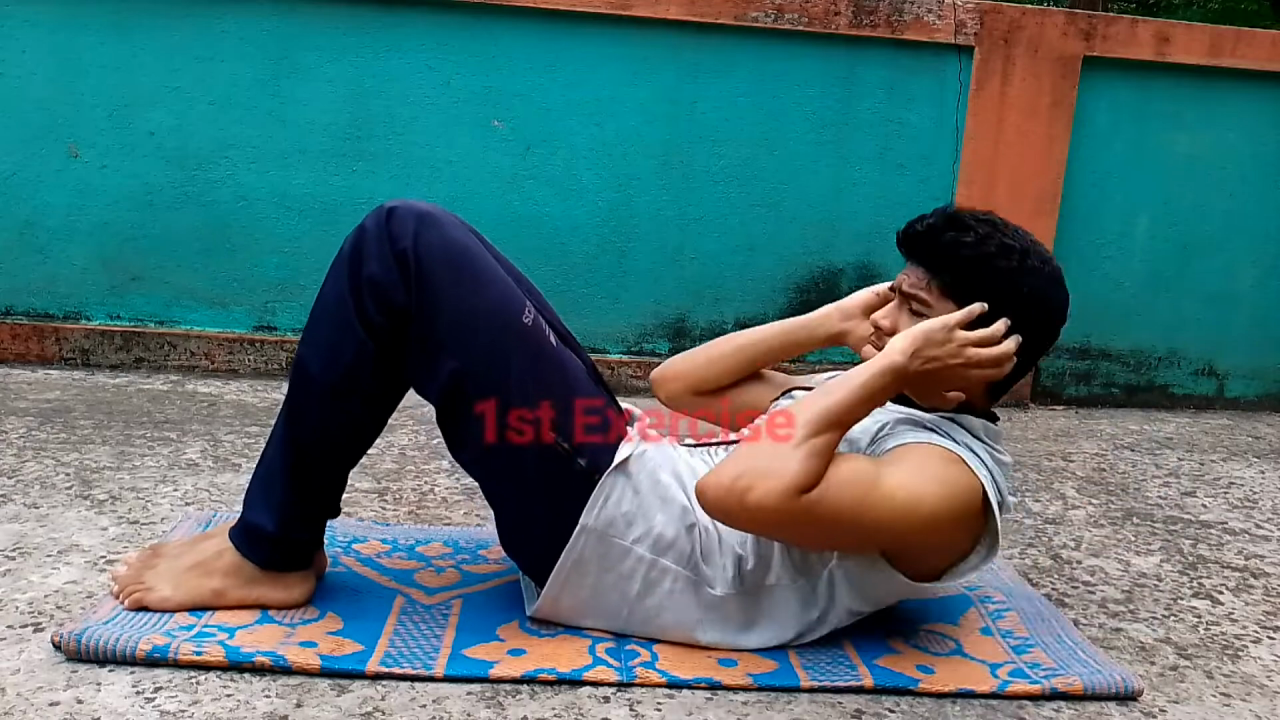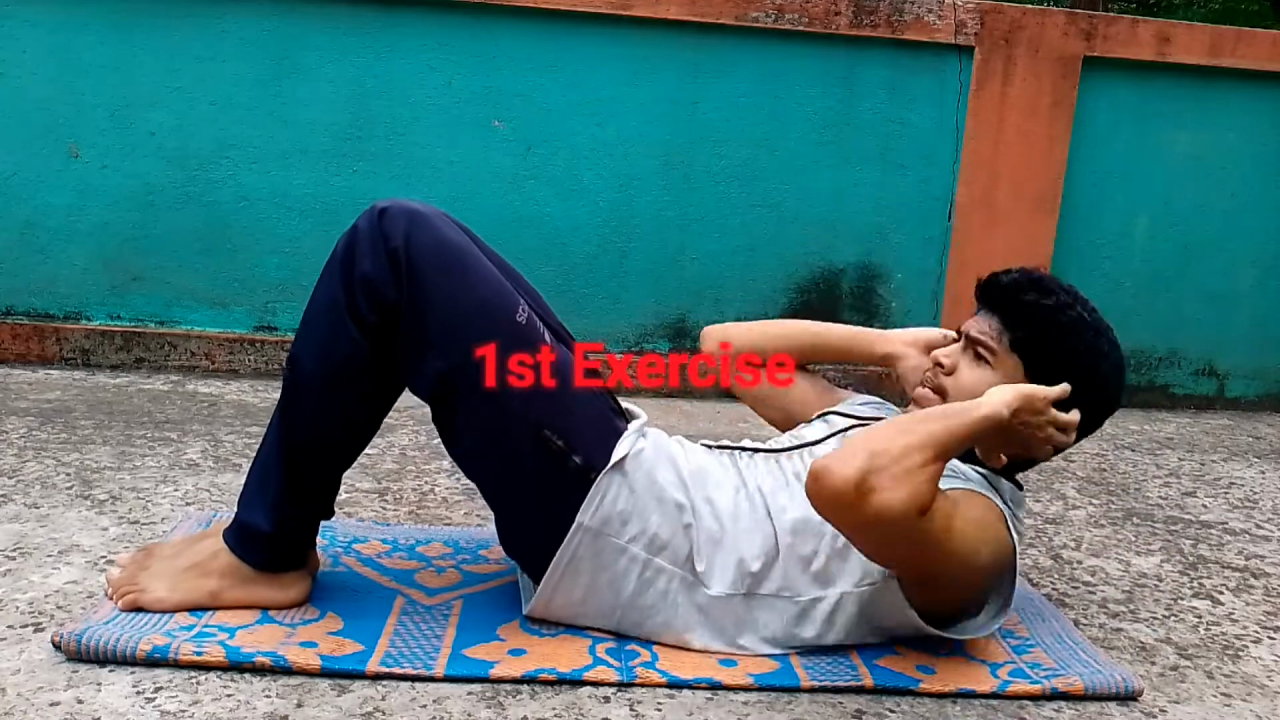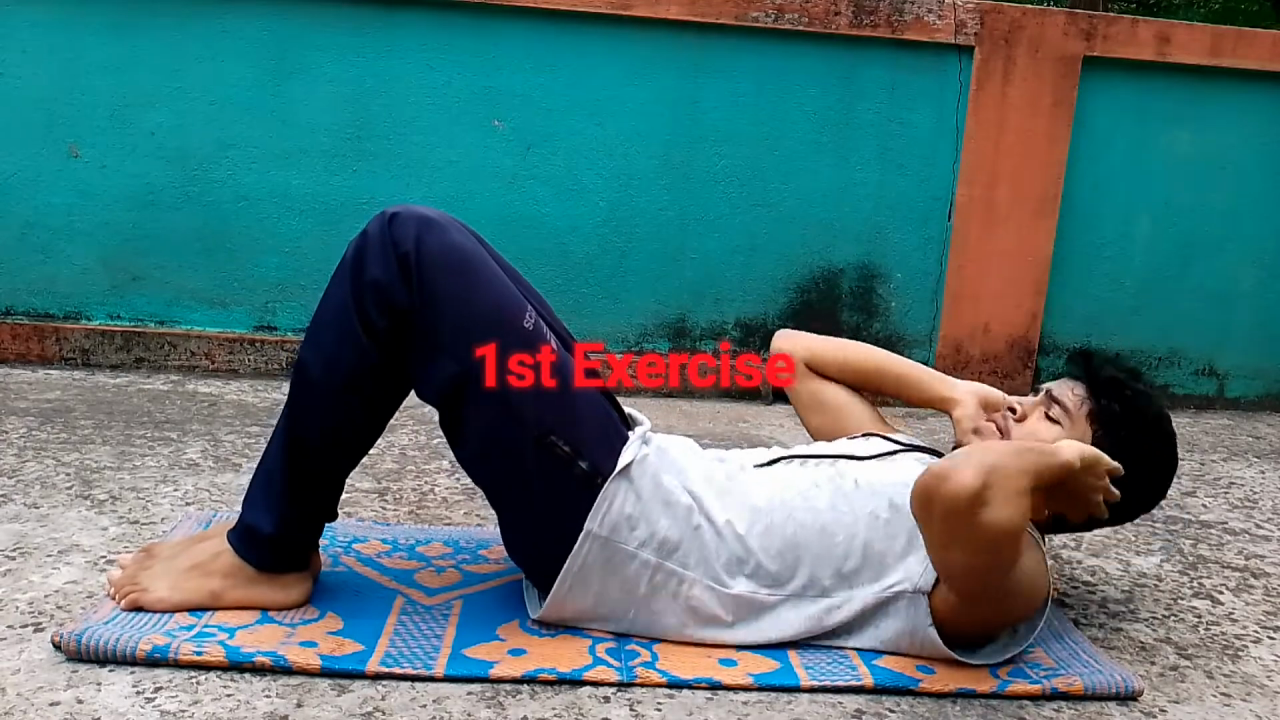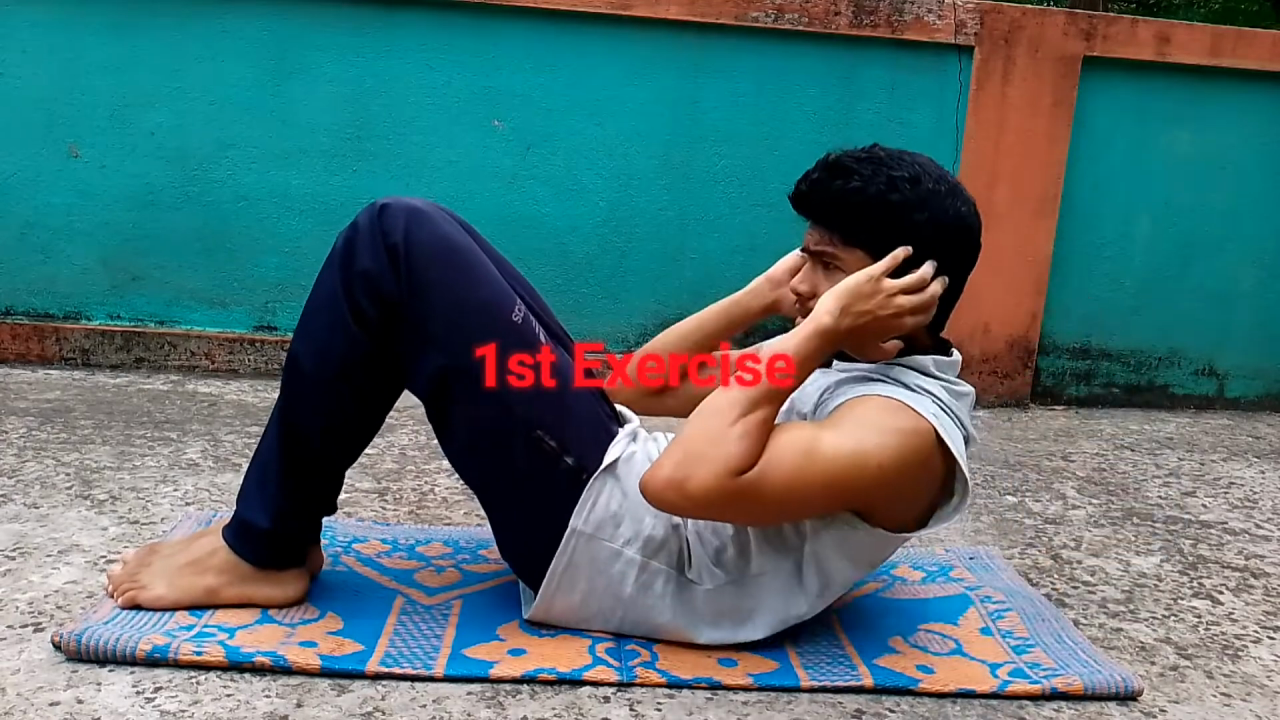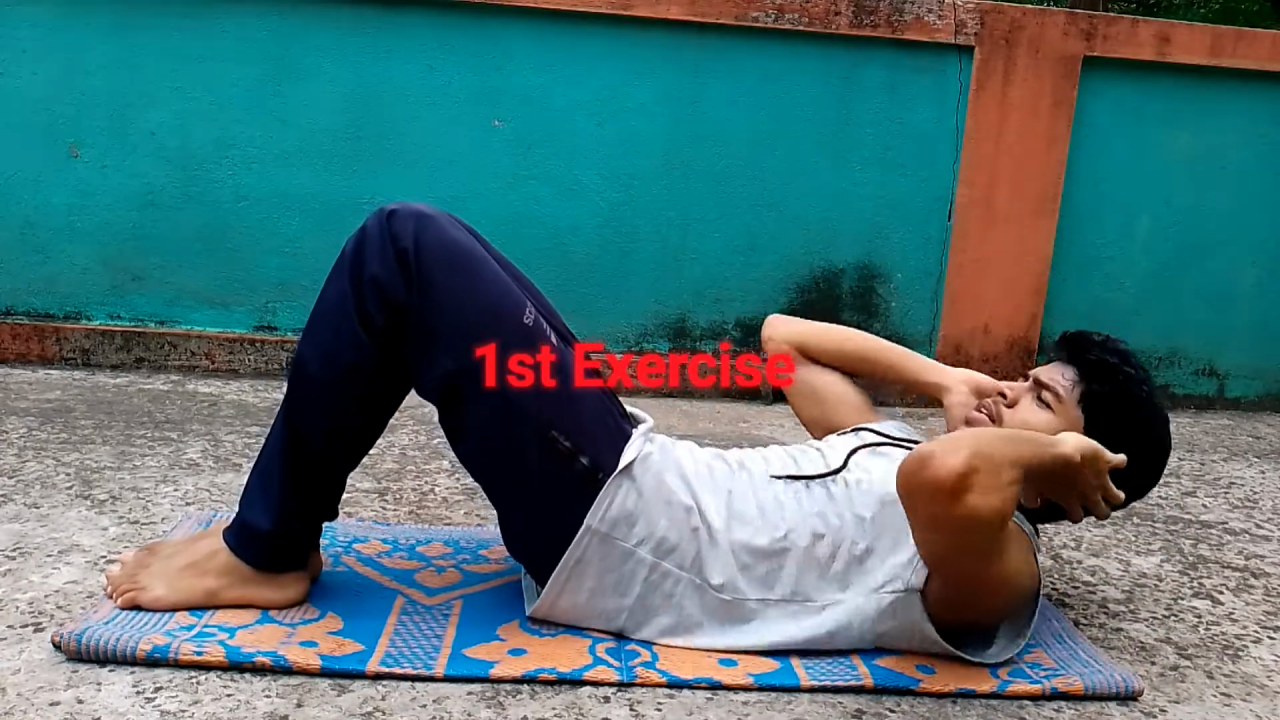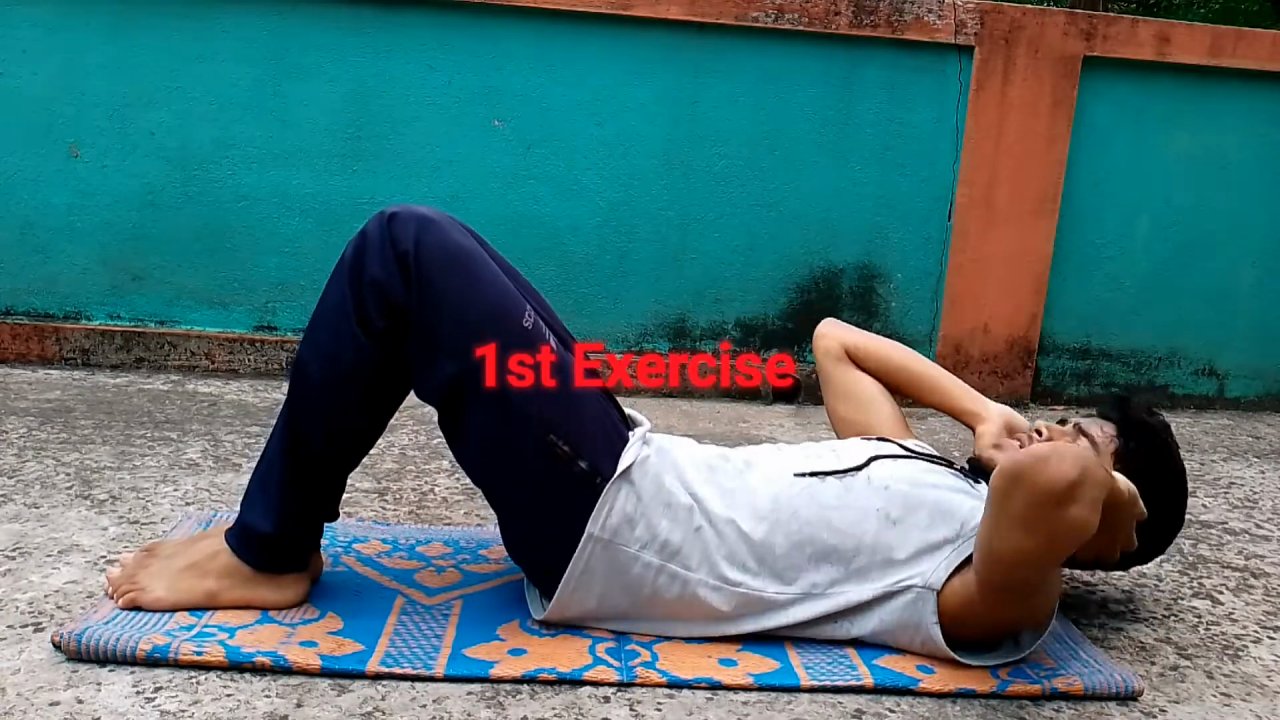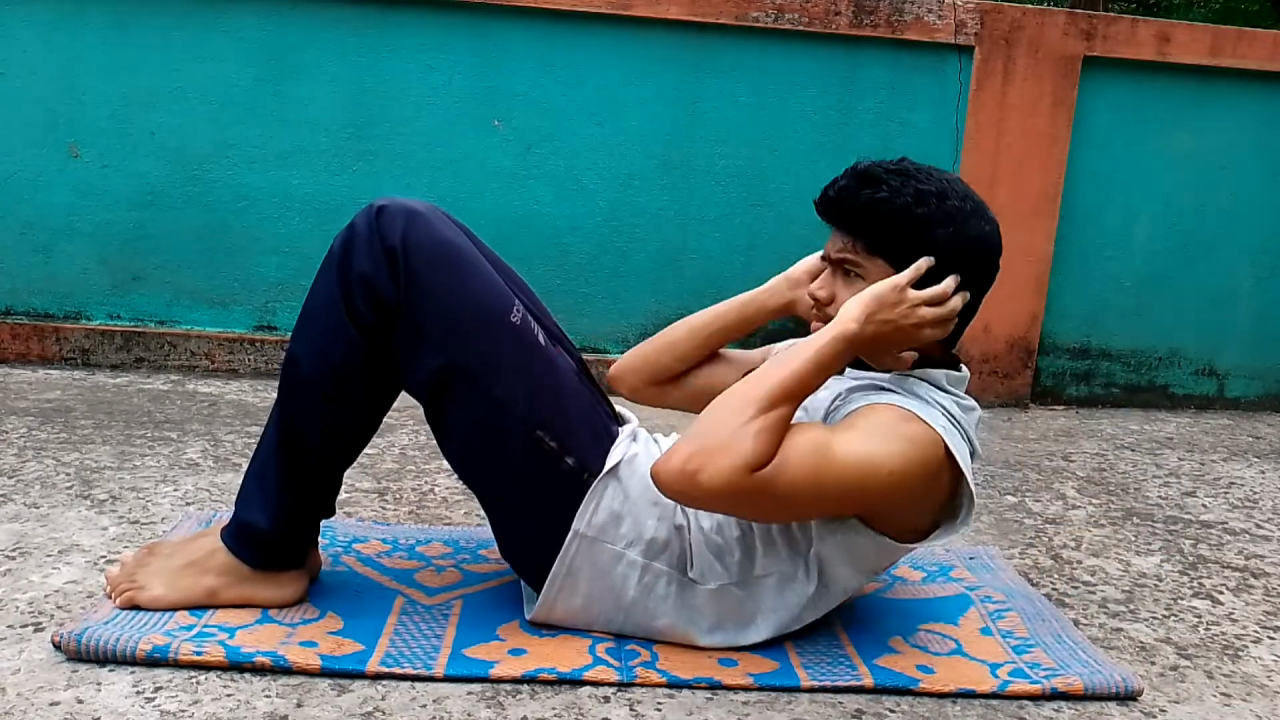
dt=0.7s
person 1, frame 1
left shoulder: (947, 488)
right shoulder: (877, 410)
left elbow: (739, 493)
right elbow: (676, 379)
left wrist: (885, 366)
right wrist: (830, 324)
left hip: (603, 535)
right hip: (624, 476)
left knee: (407, 245)
right knee: (416, 240)
left ankle: (270, 555)
right ankle: (286, 535)
person 1, frame 2
left shoulder: (969, 541)
right shoulder: (879, 424)
left elbow: (843, 490)
right elbow: (724, 342)
left wrist: (988, 417)
right wrist: (890, 348)
left hip: (609, 532)
right hip: (626, 478)
left knee: (398, 246)
right knee: (407, 245)
left ankle: (264, 554)
right ankle: (275, 533)
person 1, frame 3
left shoulder: (1000, 582)
right shoulder: (908, 457)
left elbow: (961, 492)
right elbow: (795, 349)
left wrist: (1056, 460)
right wrist: (950, 393)
left hip: (614, 532)
right hip: (640, 477)
left knee: (409, 251)
right knee: (412, 251)
left ankle: (269, 555)
right ankle: (277, 533)
person 1, frame 4
left shoulder: (904, 433)
right shoulder: (855, 371)
left elbow: (684, 480)
right elbow: (638, 381)
left wrist: (818, 329)
right wrist: (766, 293)
left hip: (606, 543)
right hip: (610, 480)
left knee: (396, 242)
right knee: (406, 243)
left ankle: (263, 552)
right ankle: (278, 530)
person 1, frame 5
left shoulder: (993, 568)
right shoulder: (895, 439)
left elbow: (946, 479)
right elbow: (780, 334)
left wrist: (1049, 450)
right wrist: (941, 378)
left hip: (614, 536)
right hip: (638, 480)
left knee: (404, 249)
right knee: (412, 245)
left ankle: (265, 554)
right ankle: (278, 534)
person 1, frame 6
left shoulder: (1010, 583)
right shoulder: (926, 465)
left elbow: (1047, 482)
right elbow: (830, 340)
left wrist: (1083, 488)
right wrist: (978, 405)
left hip: (618, 536)
right hip: (642, 481)
left knee: (407, 250)
right knee: (413, 251)
left ankle: (266, 555)
right ankle: (277, 535)
person 1, frame 7
left shoulder: (915, 446)
right shoulder: (859, 372)
left elbow: (696, 470)
right elbow: (638, 374)
left wrist: (837, 334)
right wrist: (779, 295)
left hip: (603, 543)
right hip: (613, 492)
left knee: (395, 244)
right knee: (398, 243)
left ankle: (263, 554)
right ankle: (274, 538)
